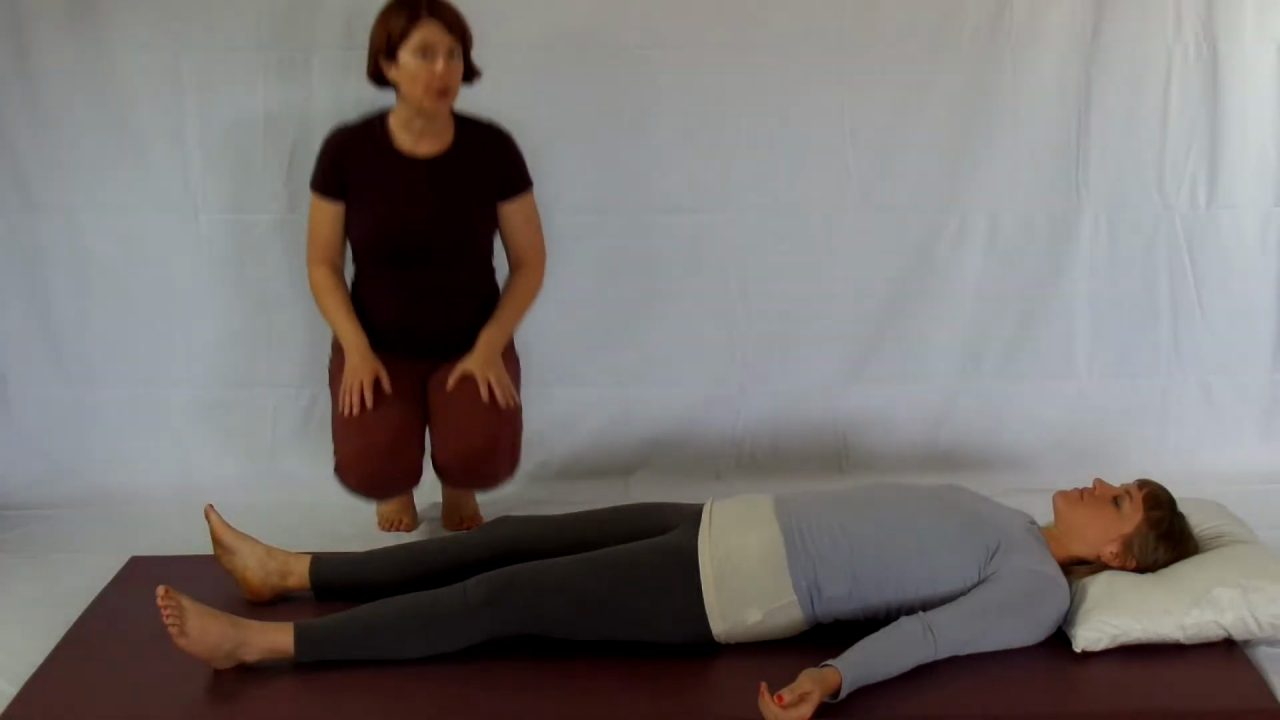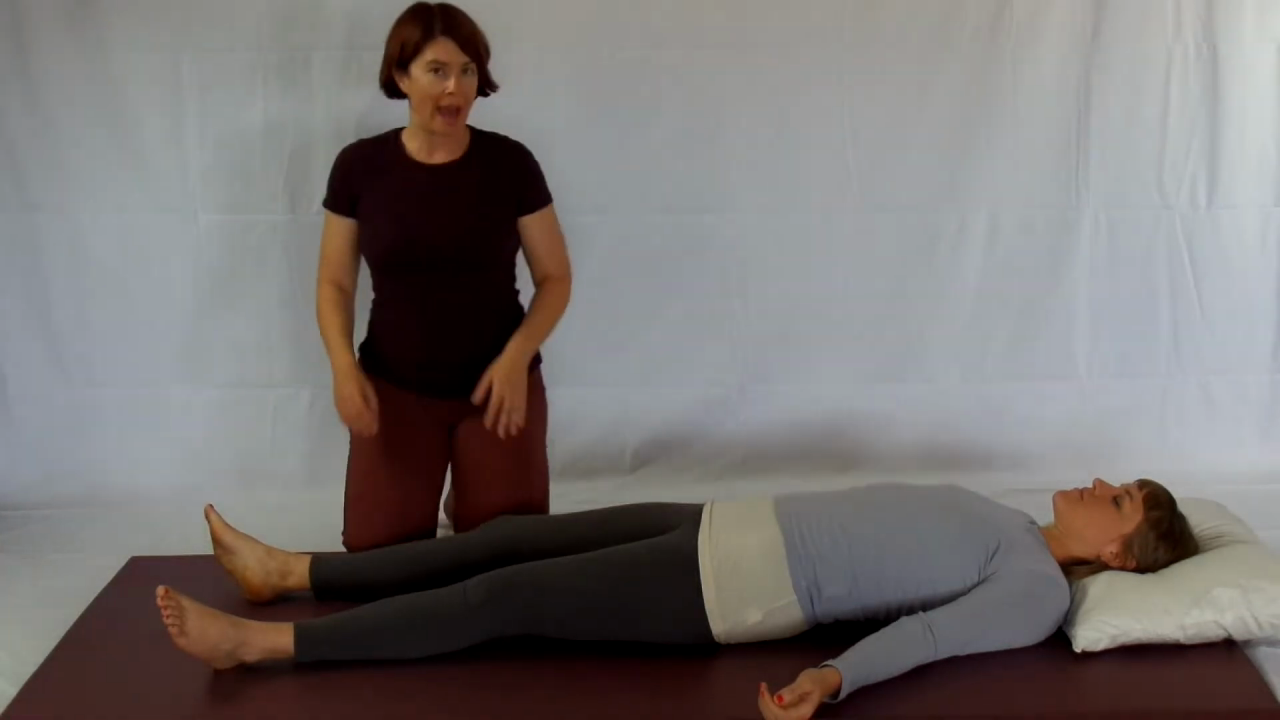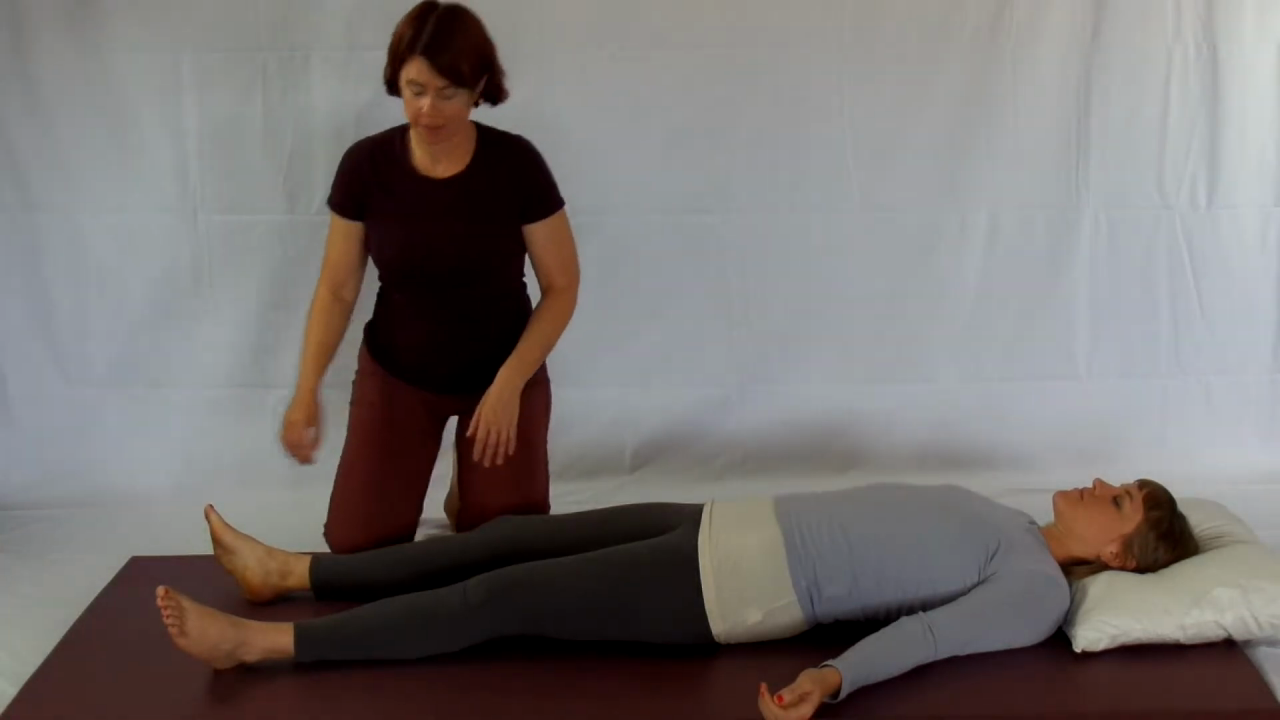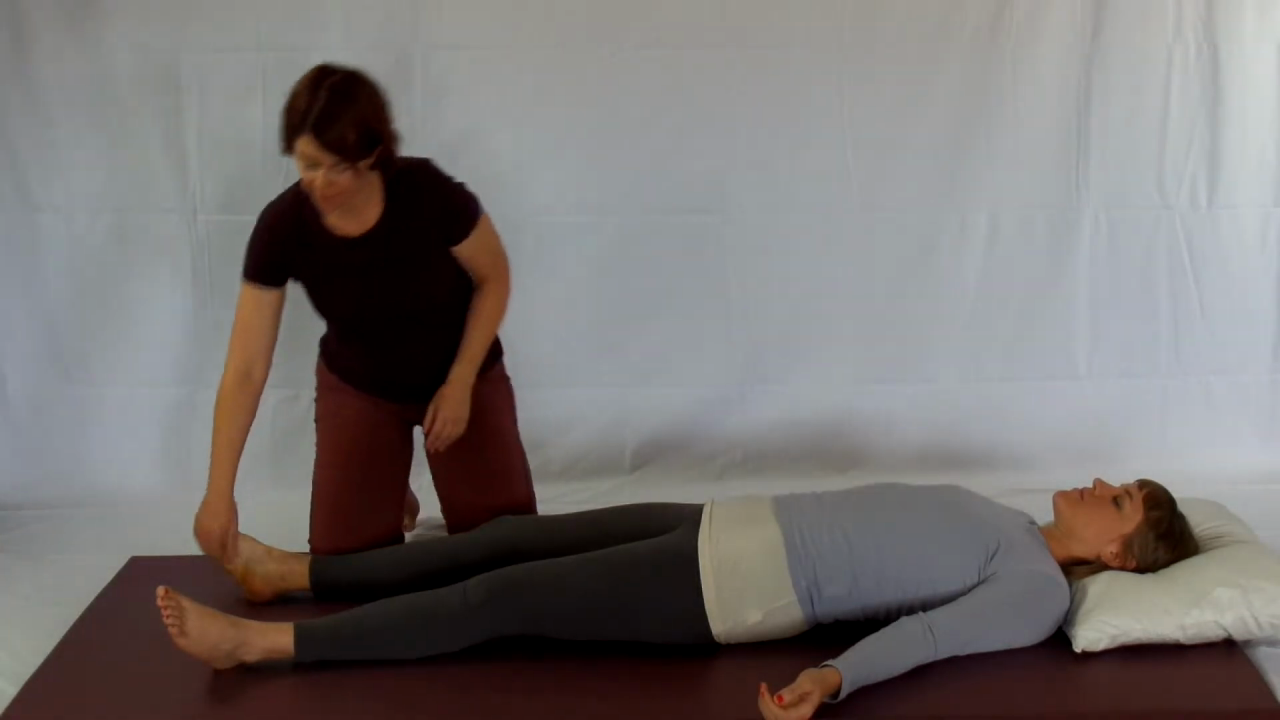
dt=0.4s
person 1, frame 1
left shoulder: (1038, 592)
right shoulder: (1009, 530)
left elbow: (928, 629)
left hip: (736, 588)
right hip: (733, 527)
left knee: (502, 599)
right knee: (509, 537)
right ankle: (285, 569)
person 1, frame 2
left shoulder: (1038, 593)
right shoulder: (1012, 529)
left elbow: (928, 632)
left hip: (739, 591)
right hip: (732, 529)
left knee: (502, 600)
right knee: (509, 538)
right ankle: (286, 570)
person 1, frame 3
left shoulder: (1038, 592)
right shoulder: (1009, 530)
left elbow: (927, 630)
left hip: (735, 588)
right hip: (731, 527)
left knee: (501, 600)
right knee: (508, 538)
right ankle: (286, 570)
person 1, frame 4
left shoulder: (1038, 594)
right shoulder: (1011, 529)
left elbow: (927, 633)
left hip: (737, 591)
right hip: (730, 530)
left knee: (502, 602)
right knee: (508, 539)
right ankle: (287, 569)
person 2, frame 1
left shoulder: (493, 149)
right shoulder: (347, 150)
left elbow: (529, 263)
right elbow: (323, 263)
left wrist: (488, 346)
right wrist: (354, 345)
left hip: (468, 349)
right hip: (380, 349)
left knee: (482, 457)
right knee: (368, 471)
left ankle: (455, 479)
right ankle: (401, 475)
person 2, frame 2
left shoulder: (509, 163)
right shoulder: (359, 167)
left elbow: (555, 279)
right elbow: (334, 284)
left wrist: (517, 355)
right wrist: (344, 368)
left hip: (494, 378)
right hip: (395, 385)
right knee: (377, 543)
left ankle: (467, 487)
right ankle: (426, 477)
person 2, frame 3
left shoulder: (515, 165)
right shoulder: (365, 165)
left elbow: (562, 288)
right elbow: (337, 287)
left wrist: (508, 385)
right wrist: (306, 389)
left hip: (500, 372)
right hip: (396, 373)
right knee: (358, 542)
left ankle: (470, 492)
right ankle: (409, 477)
person 2, frame 4
left shoulder: (429, 193)
right shoulder: (281, 228)
left elbow: (493, 278)
right elbow: (246, 367)
left wrist: (460, 385)
right wrist: (219, 490)
left hip: (461, 374)
right hip: (358, 389)
right knee: (343, 553)
right ankle: (392, 494)
